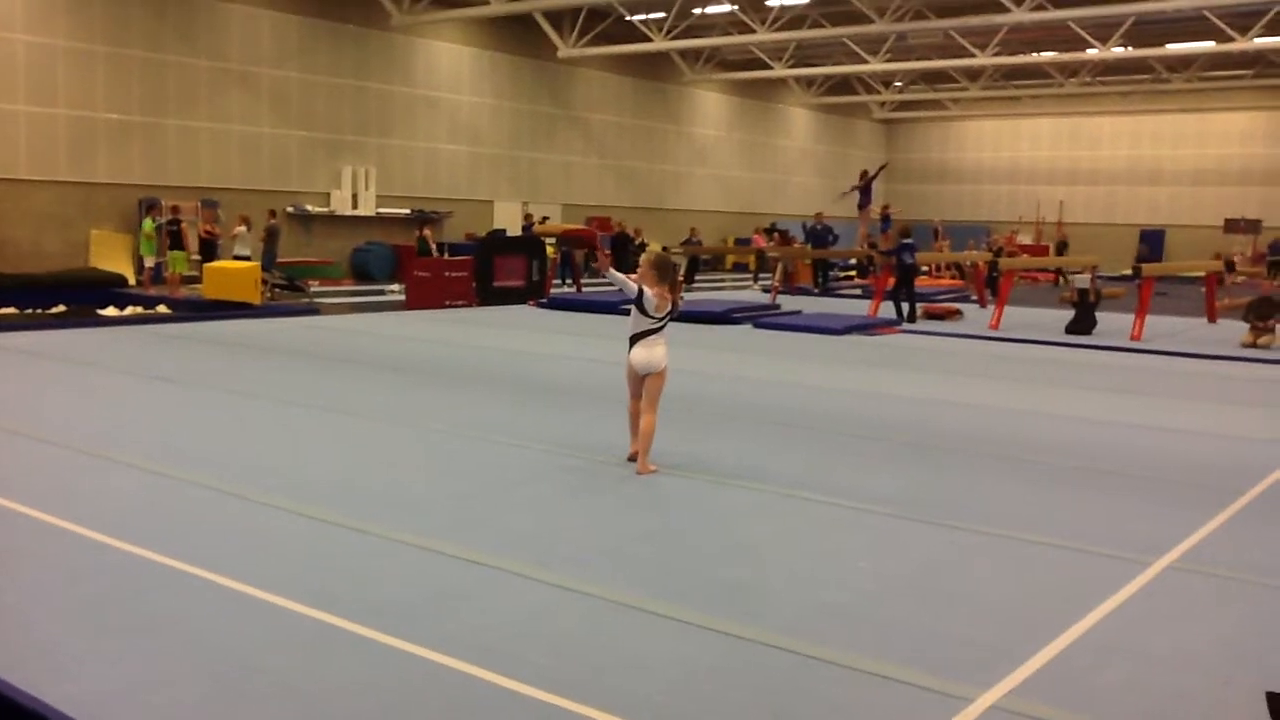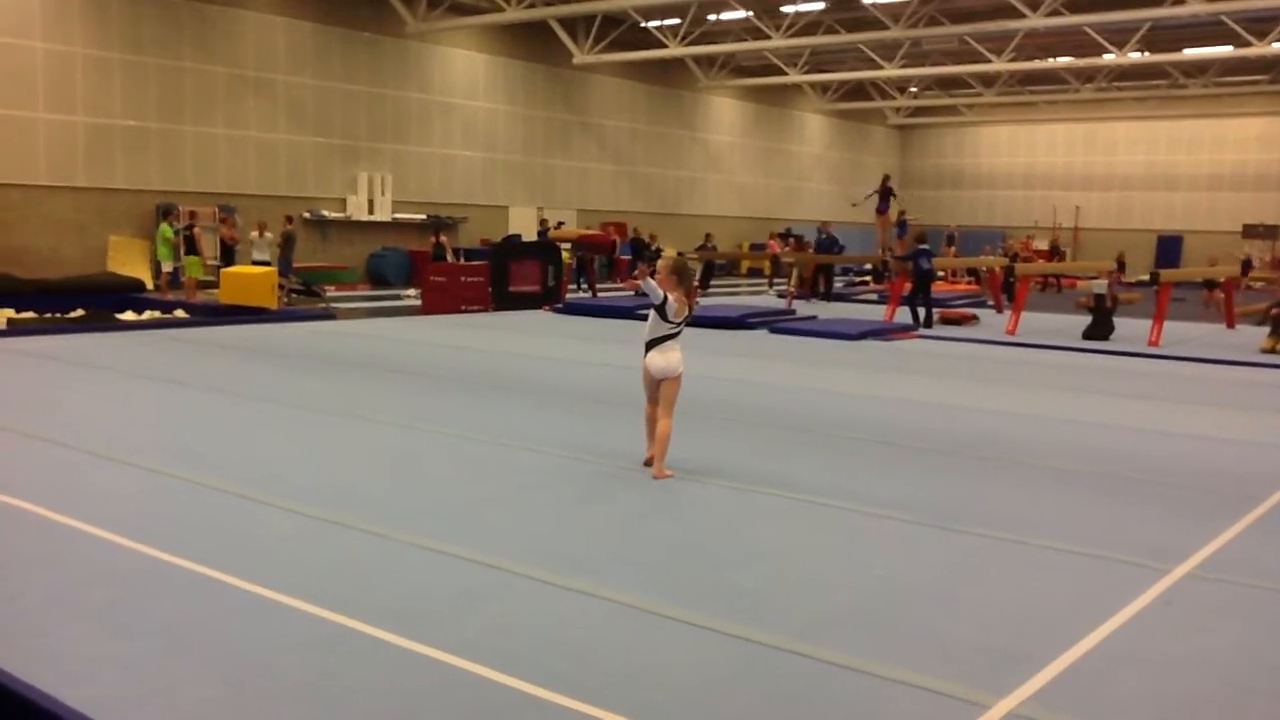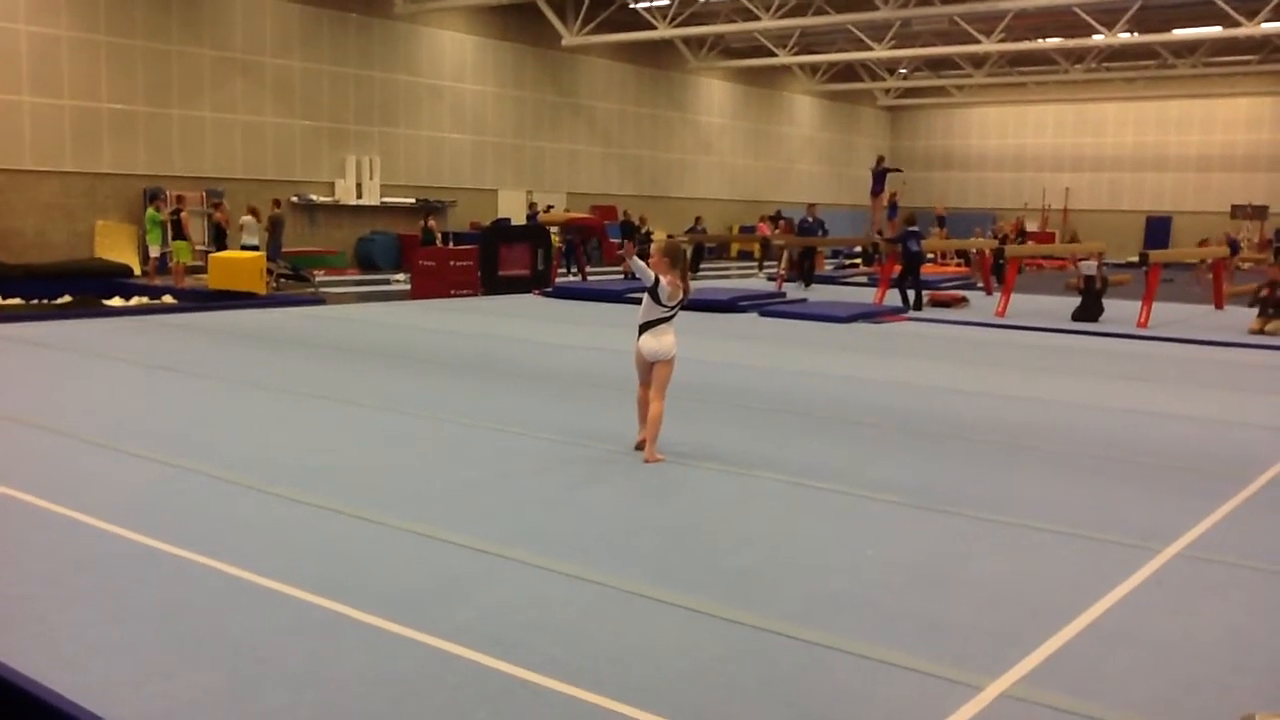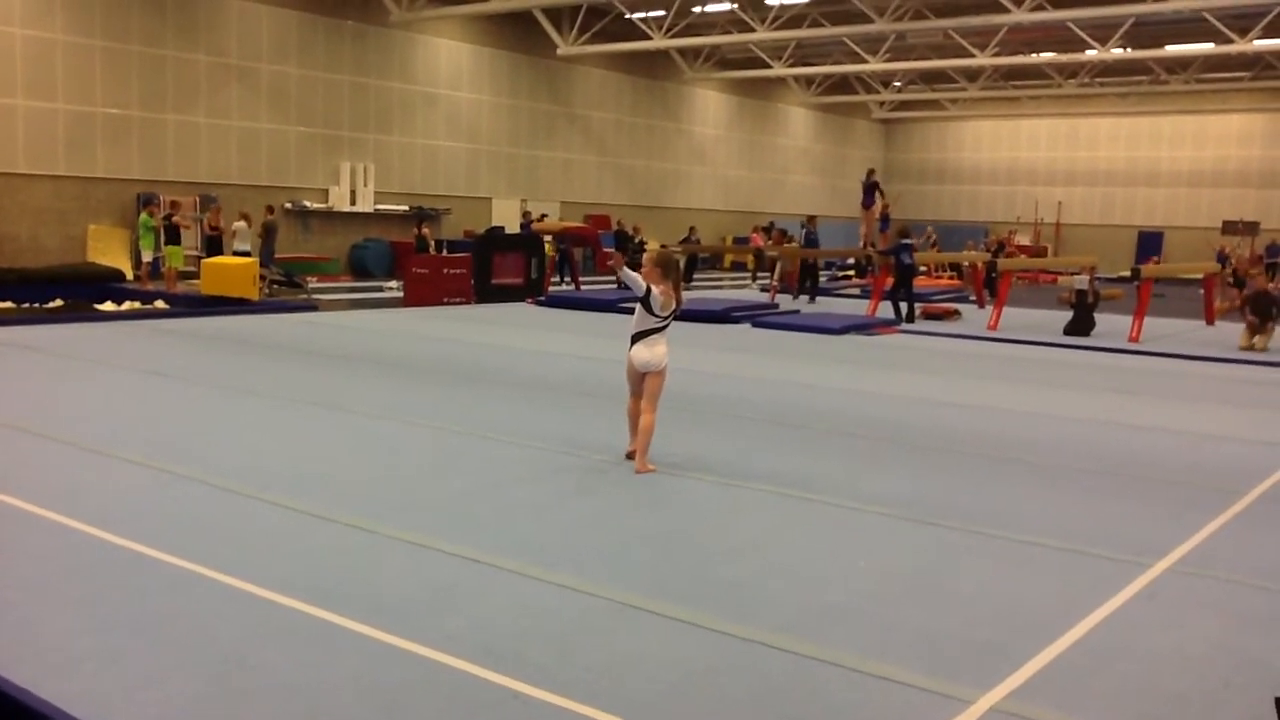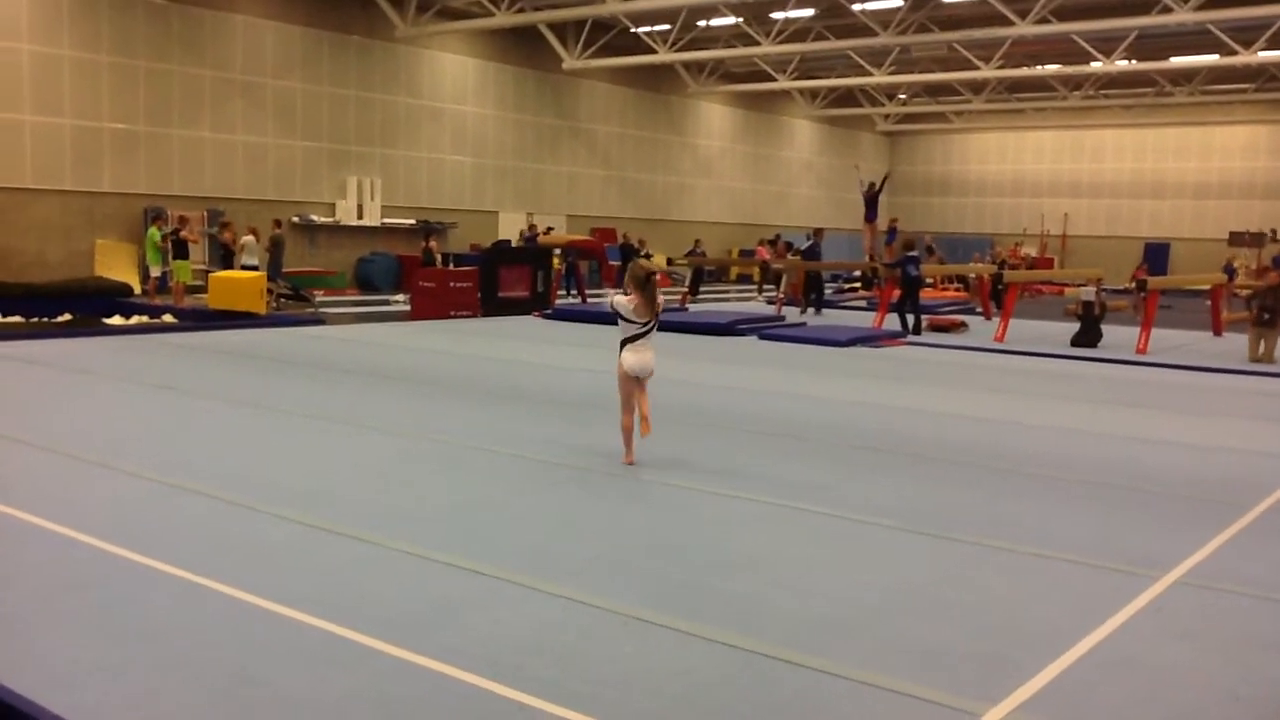
dt=1s
person 1, frame 1
left shoulder: (644, 295)
right shoulder: (669, 297)
left elbow: (628, 285)
left wrist: (608, 271)
right wrist: (634, 277)
left hip: (638, 354)
right hip: (658, 356)
left knee: (635, 400)
right knee: (649, 410)
left ankle: (634, 447)
right ankle: (643, 462)
person 1, frame 2
left shoulder: (667, 301)
right shoulder: (684, 301)
left elbow: (655, 292)
left wrist: (643, 279)
right wrist: (642, 284)
left hip: (654, 358)
right hip: (673, 361)
left knee: (651, 405)
right knee: (665, 415)
left ankle: (651, 451)
right ankle: (659, 466)
person 1, frame 3
left shoulder: (659, 284)
right shoulder: (680, 286)
left elbow: (645, 273)
left wrist: (632, 258)
right wrist: (633, 261)
left hip: (647, 342)
right hip: (667, 344)
left knee: (644, 387)
right knee: (657, 398)
left ankle: (642, 434)
right ankle: (650, 450)
person 1, frame 4
left shoulder: (650, 293)
right shoulder: (673, 296)
left elbow: (637, 284)
left wrist: (621, 270)
right wrist: (625, 271)
left hip: (638, 352)
right hip: (658, 355)
left knee: (635, 397)
right knee: (649, 409)
left ankle: (632, 444)
right ankle: (641, 461)
person 1, frame 5
left shoulder: (621, 303)
right shoulder: (656, 302)
right elbow: (654, 286)
left wrist: (609, 297)
right wrist: (650, 275)
left hip: (628, 359)
right hip: (648, 360)
left knee: (627, 410)
right knee: (641, 388)
left ankle: (629, 455)
right ankle: (644, 413)
